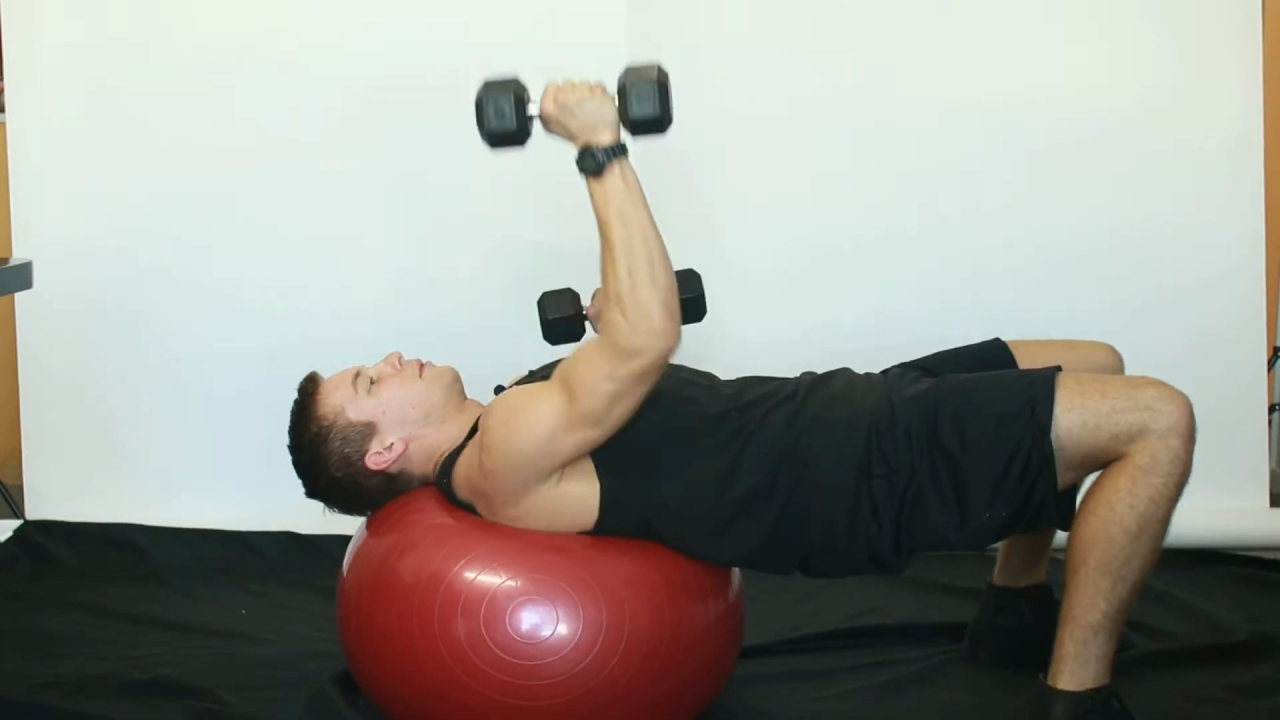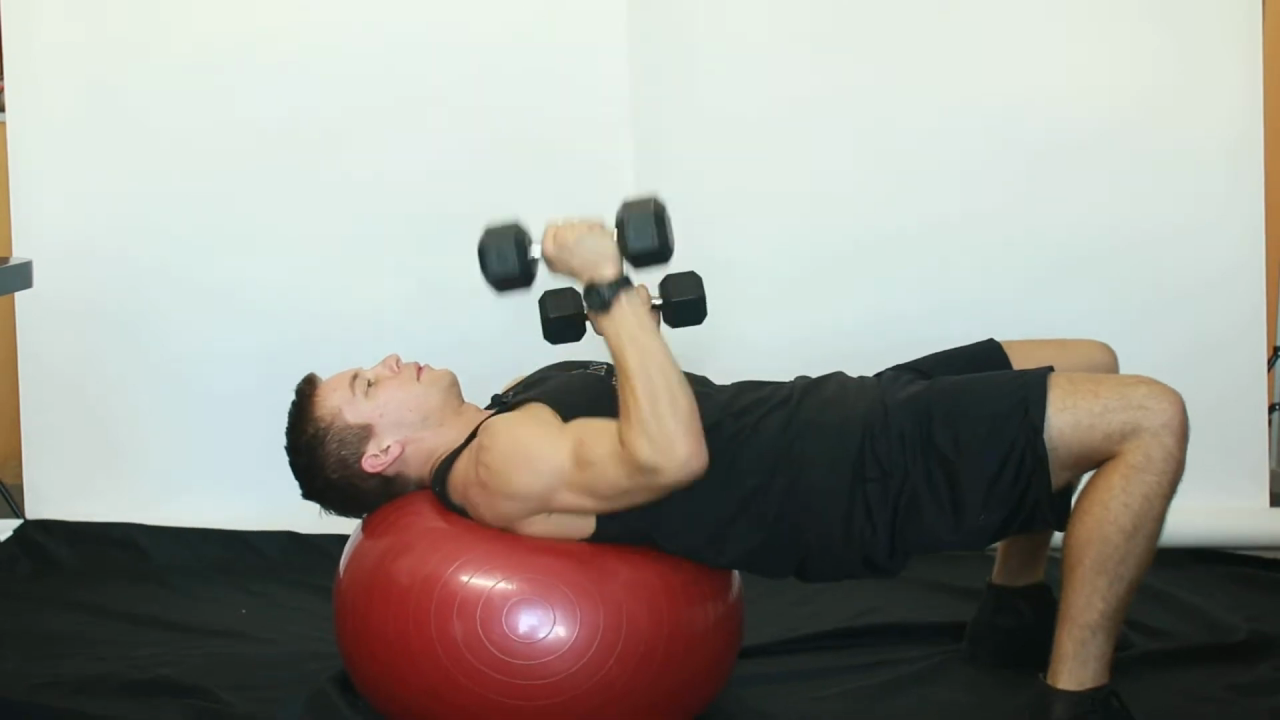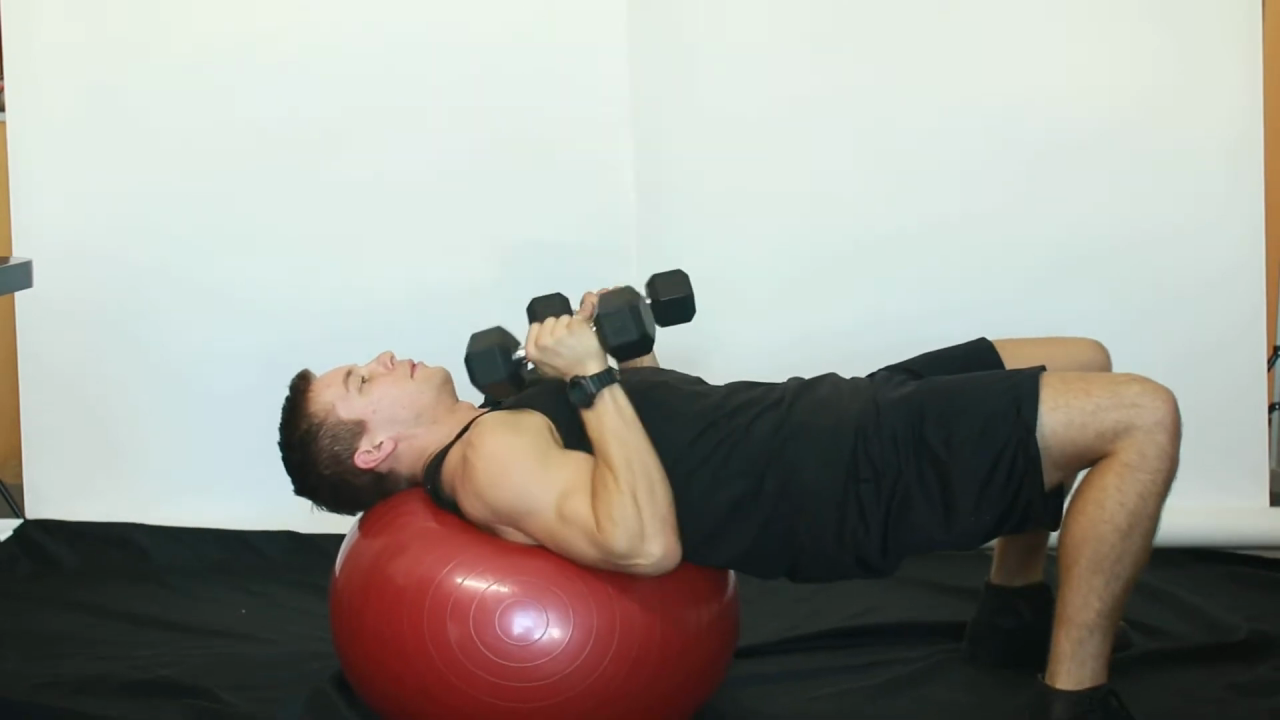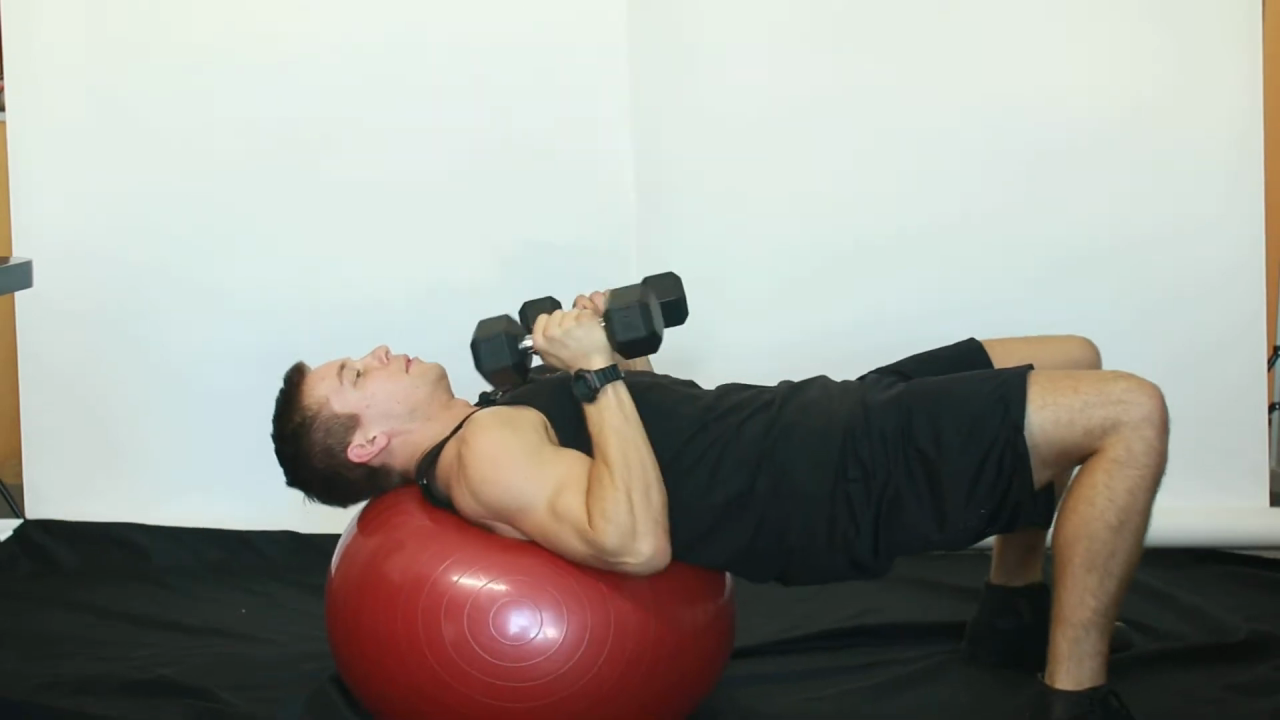
dt=0.2s
person 1, frame 1
left shoulder: (506, 430)
right shoulder: (502, 464)
right elbow: (647, 343)
left wrist: (620, 340)
right wrist: (602, 148)
left hip: (842, 421)
right hip: (853, 480)
left knee: (1096, 366)
right knee: (1156, 420)
left ankle: (1016, 611)
person 1, frame 2
left shoulder: (497, 433)
right shoulder: (497, 472)
right elbow: (673, 453)
left wrist: (626, 321)
right wrist: (607, 282)
left hip: (834, 422)
right hip: (848, 484)
left knee: (1090, 364)
right knee: (1148, 418)
left ankle: (1014, 611)
person 1, frame 3
left shoulder: (496, 427)
right shoulder: (487, 467)
right elbow: (648, 544)
left wrist: (615, 359)
right wrist: (594, 375)
left hip: (828, 421)
right hip: (843, 482)
left knee: (1083, 364)
right knee: (1141, 417)
left ankle: (1013, 610)
person 1, frame 4
left shoulder: (492, 424)
right shoulder: (481, 459)
right elbow: (638, 541)
left wrist: (610, 351)
right wrist: (595, 369)
left hip: (823, 423)
right hip: (833, 484)
left knee: (1074, 363)
right knee: (1129, 413)
left ankle: (1014, 612)
